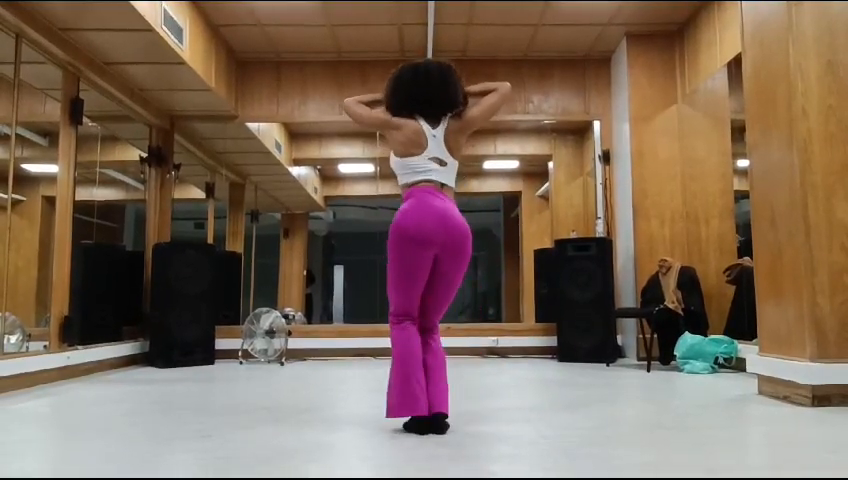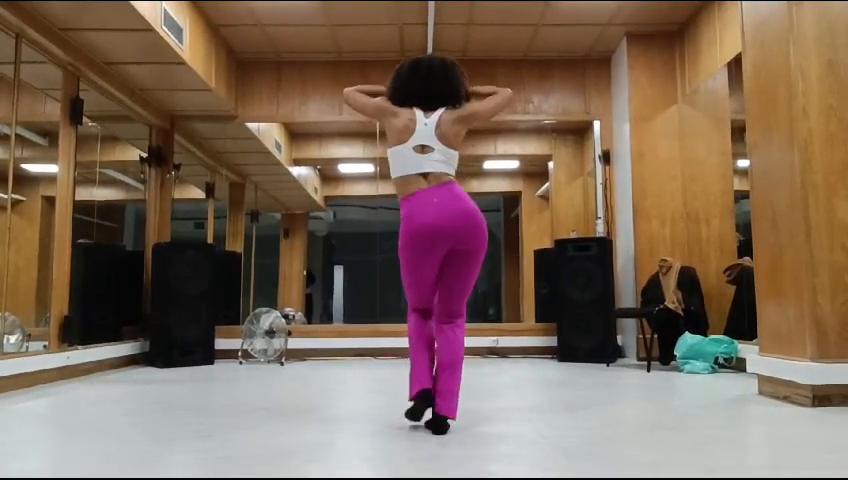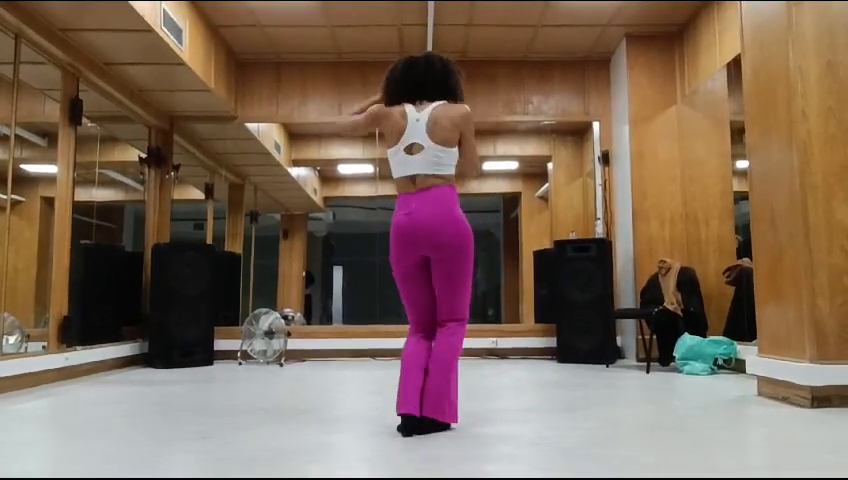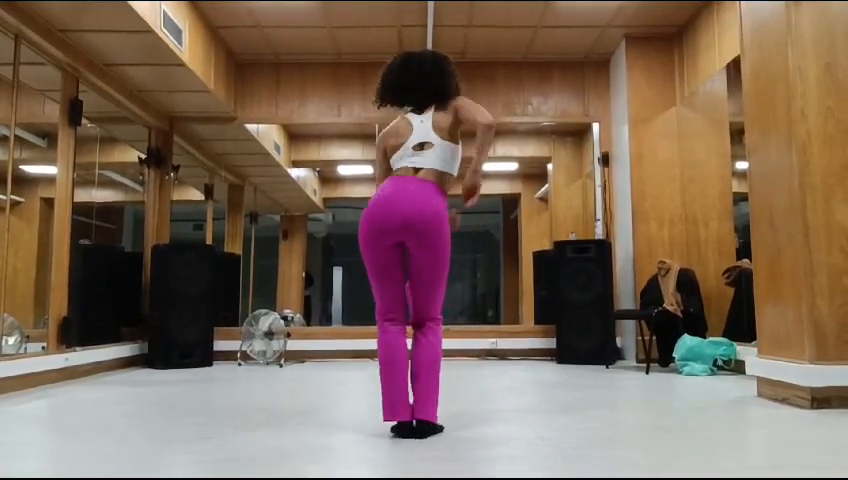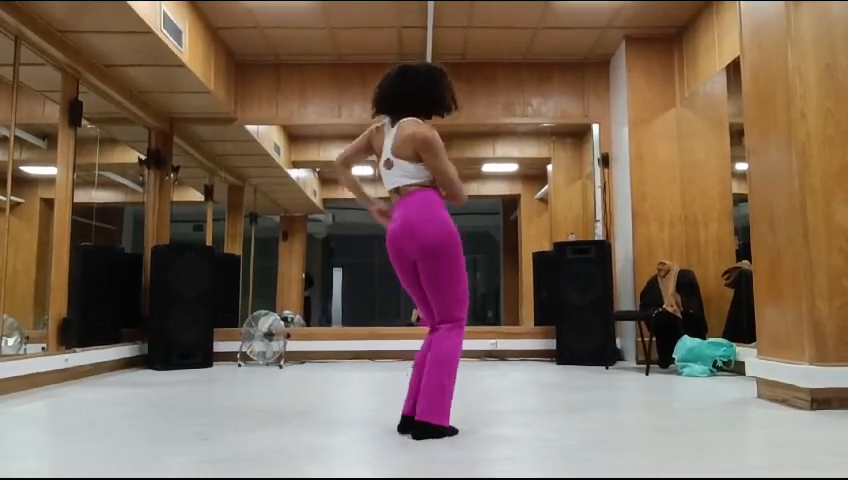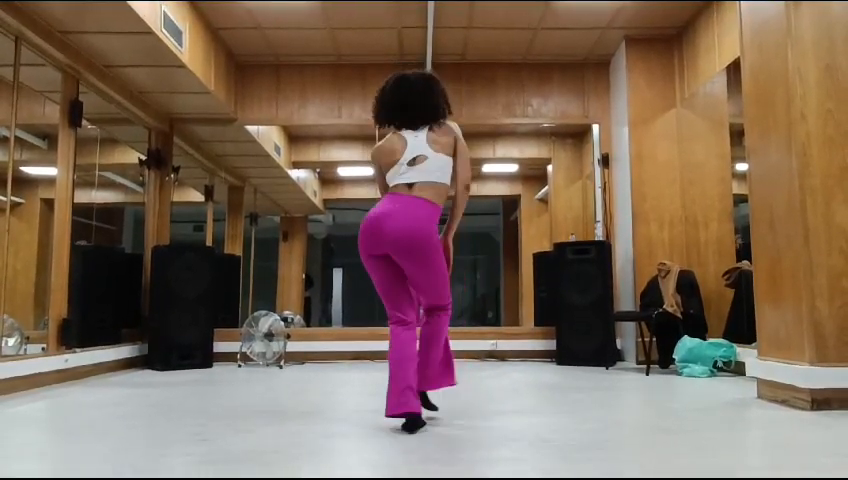
dt=0.4s
person 1, frame 1
left shoulder: (397, 126)
right shoulder: (458, 127)
left elbow: (350, 104)
right elbow: (504, 88)
left wrist: (387, 96)
right wrist: (463, 91)
left hip: (415, 219)
right hip: (456, 226)
left knee: (404, 319)
right knee: (428, 324)
left ankle: (416, 412)
right ankle: (438, 411)
person 1, frame 2
left shoulder: (394, 115)
right shoulder: (456, 118)
left elbow: (349, 94)
right elbow: (505, 94)
left wrist: (390, 92)
right wrist: (466, 91)
left hip: (420, 221)
right hip: (463, 214)
left knee: (420, 311)
right knee: (451, 318)
left ankle: (422, 389)
right ankle: (442, 411)
person 1, frame 3
left shoulder: (387, 114)
right shoulder: (457, 114)
left elbow: (345, 127)
right elbow: (470, 169)
left wrist: (381, 99)
left hip: (405, 224)
right hip: (446, 218)
left knee: (421, 327)
right knee: (451, 321)
left ankle: (409, 412)
right ankle: (433, 412)
person 1, frame 4
left shoulder: (388, 133)
right shoulder: (453, 110)
right elbow: (487, 123)
right wrist: (474, 173)
left hip: (382, 208)
right hip: (426, 211)
left knee: (390, 318)
right knee: (427, 320)
left ankle: (400, 416)
right ankle: (425, 417)
person 1, frame 5
left shoulder: (379, 132)
right shoulder: (421, 131)
left elbow: (341, 164)
right elbow: (457, 193)
left wrist: (372, 205)
right wrist: (449, 182)
left hip: (399, 233)
right hip: (431, 224)
left knee: (437, 323)
right knee: (451, 323)
left ankle: (414, 413)
right ankle: (430, 417)
person 1, frame 6
left shoulder: (382, 149)
right shoulder: (450, 133)
right elbow: (463, 187)
right wrist: (448, 235)
left hip: (376, 223)
right hip: (416, 226)
left knee: (402, 318)
right knee: (437, 307)
left ankle: (406, 408)
right ankle: (422, 385)
